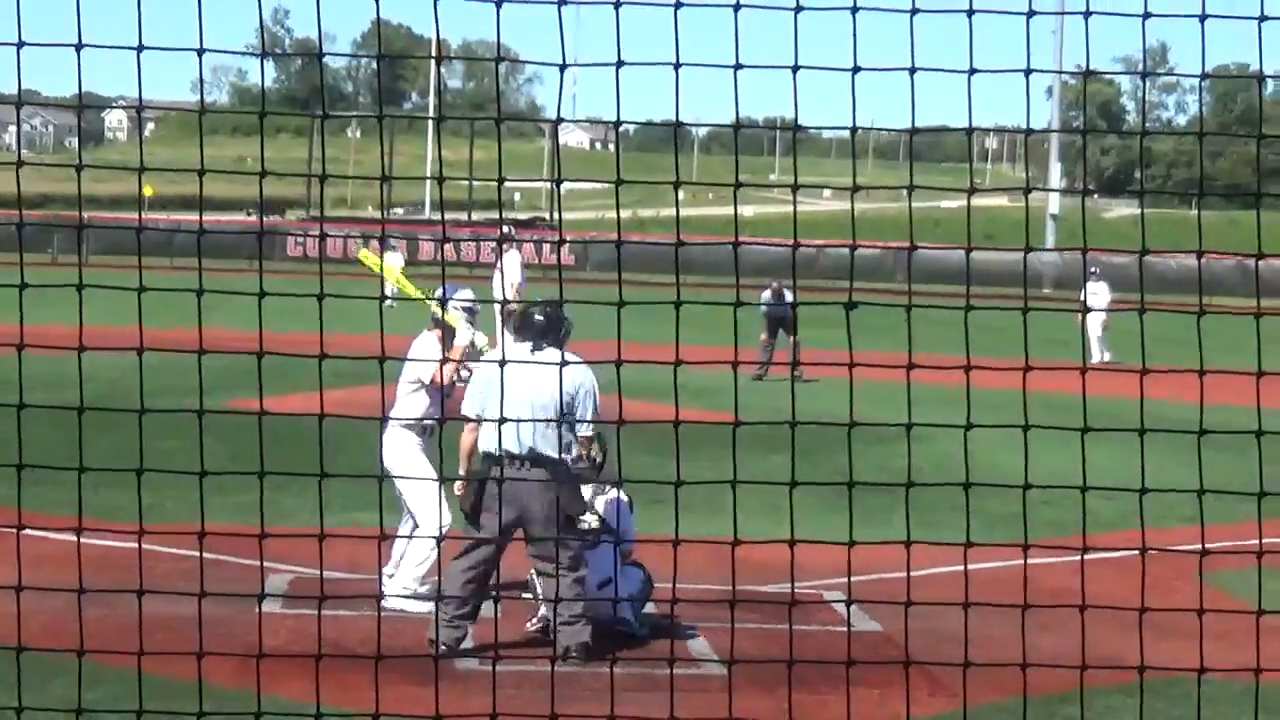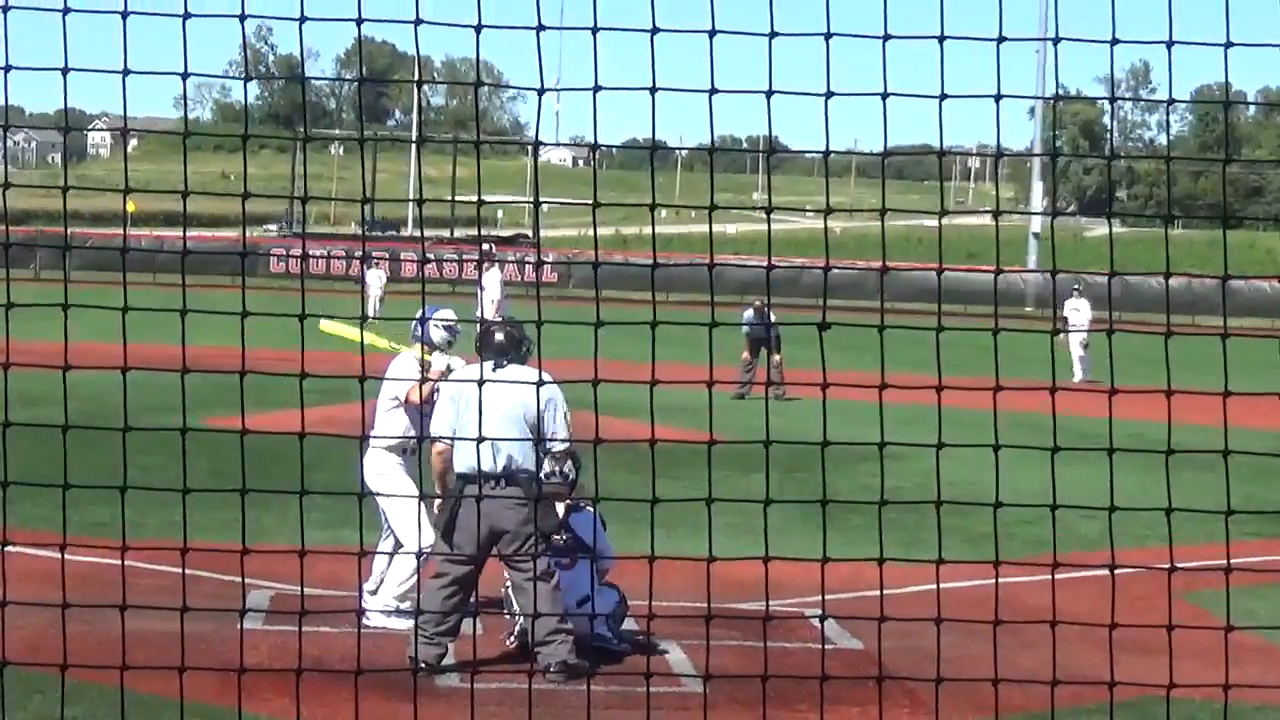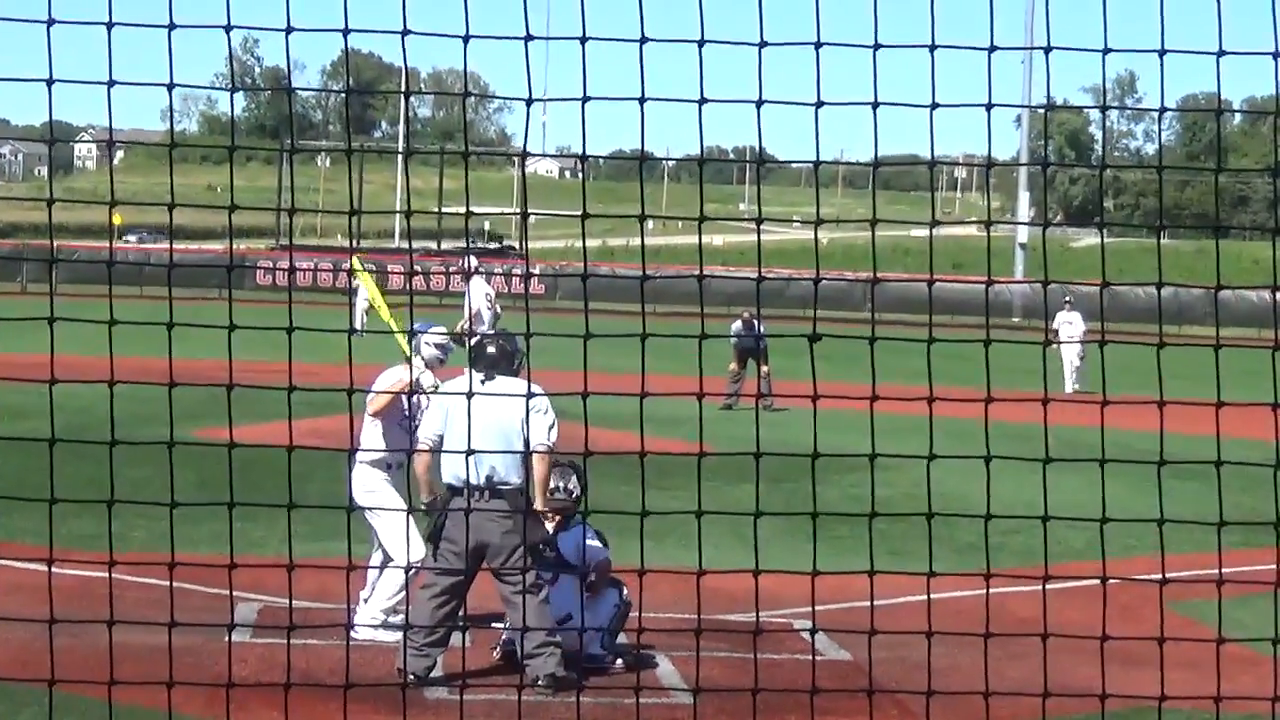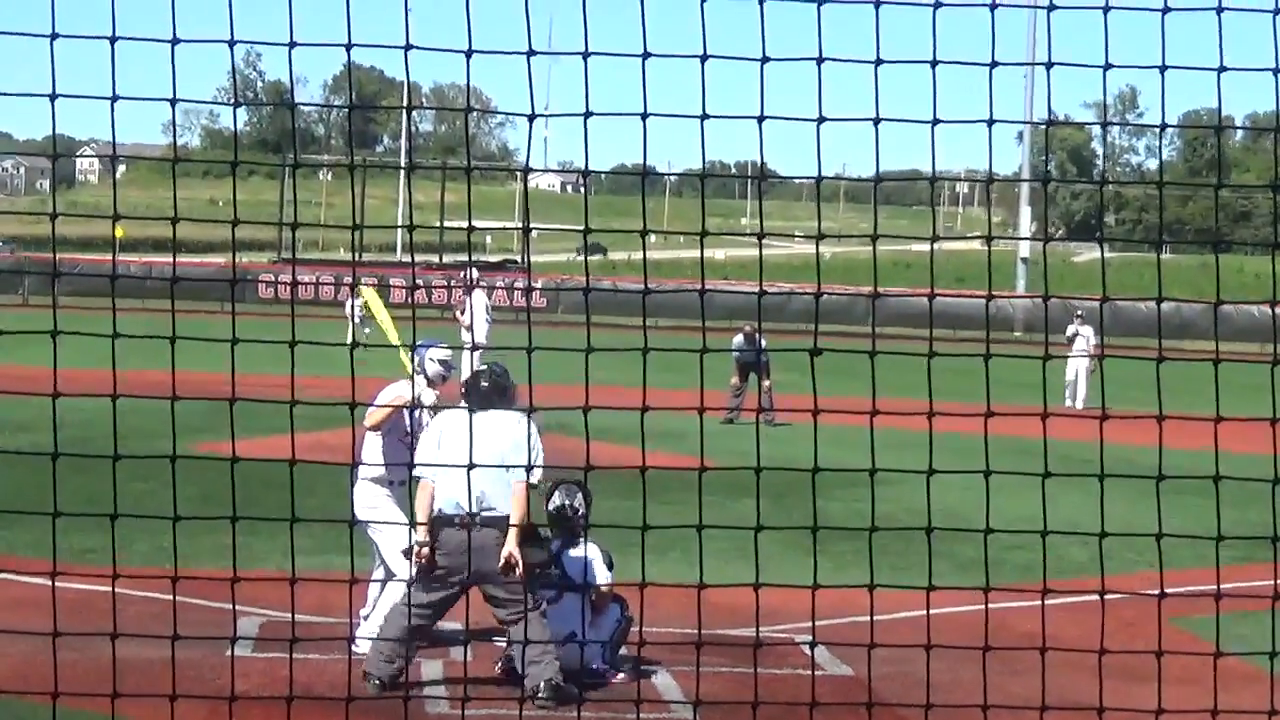
dt=1s
person 1, frame 1
left shoulder: (492, 360)
right shoulder: (578, 370)
left elbow: (471, 426)
right elbow: (586, 444)
left wrist: (464, 473)
right wrist: (574, 470)
left hip: (495, 474)
right hip: (547, 477)
left knee: (473, 559)
right knee: (564, 562)
left ankle: (446, 636)
right ankle: (574, 640)
person 1, frame 2
left shoulder: (459, 380)
right shoulder: (541, 384)
left elbow: (440, 448)
right elbow: (562, 454)
left wrist: (441, 491)
right wrist: (556, 483)
left hip: (470, 494)
right hip: (521, 496)
left knee: (449, 577)
right knee: (537, 579)
left ankle: (425, 653)
right ankle: (557, 657)
person 1, frame 3
left shoulder: (449, 390)
right shoulder: (531, 395)
left elbow: (424, 449)
right elbow: (541, 451)
left wrist: (429, 498)
right wrist: (539, 503)
left hip: (457, 506)
right hip: (507, 508)
left knee: (437, 588)
right knee: (525, 590)
left ankle: (414, 666)
right ankle: (546, 670)
person 1, frame 4
left shoulder: (442, 421)
right shoulder: (520, 424)
left elbow: (425, 481)
right elbow: (520, 484)
left wrist: (422, 534)
right wrist: (513, 538)
left hip: (448, 533)
right hip: (495, 535)
left knee: (417, 605)
right knee: (524, 611)
left ankle: (379, 671)
right ankle: (545, 682)
person 2, frame 1
left shoulder: (446, 345)
right shoulder: (426, 346)
right elbow: (444, 380)
right wrist: (460, 347)
left hip: (411, 442)
right hip: (404, 442)
left knee: (417, 516)
right knee: (436, 520)
left ankle: (393, 578)
right ankle: (399, 591)
person 2, frame 2
left shoulder: (423, 365)
right shoulder: (406, 364)
right elbow: (417, 398)
right wrist: (436, 372)
left hip: (395, 462)
right hip: (386, 462)
left knee: (396, 534)
right knee: (419, 539)
left ankle: (374, 595)
right ankle: (382, 608)
person 2, frame 3
left shoulder: (419, 386)
right shoulder: (394, 377)
right elbow: (373, 408)
left wrist: (432, 393)
right wrist: (408, 379)
left hip: (389, 477)
right hip: (374, 478)
left knee: (389, 547)
right knee: (411, 553)
left ankle: (370, 607)
right ankle: (368, 621)
person 2, frame 4
left shoulder: (423, 403)
right shoulder: (397, 392)
right elbow: (370, 422)
left wrist: (432, 412)
right wrist: (407, 397)
left hip: (395, 493)
right hip: (375, 494)
left knee: (391, 563)
right knee: (411, 568)
left ankle: (371, 621)
right ankle: (369, 636)
person 3, frame 1
right shoulder: (616, 495)
right elbow: (627, 550)
right hip: (607, 596)
right knee: (638, 574)
left ankle: (547, 614)
right ankle: (625, 617)
person 3, frame 2
right shoulder: (588, 514)
right elbow: (604, 566)
right hip: (582, 614)
left knee: (512, 585)
right knee: (612, 594)
left ankle: (525, 631)
right ankle: (602, 634)
person 3, frame 3
right shoulder: (580, 531)
right elbow: (603, 566)
right wrist: (590, 591)
right hip: (569, 631)
right knee: (616, 590)
left ankle: (509, 643)
right ankle: (597, 652)
person 3, frame 4
right shoulder: (588, 550)
right elbow: (604, 593)
right wrist: (589, 611)
right hip: (573, 652)
right knee: (617, 606)
left ankle: (512, 660)
right ankle: (599, 667)
